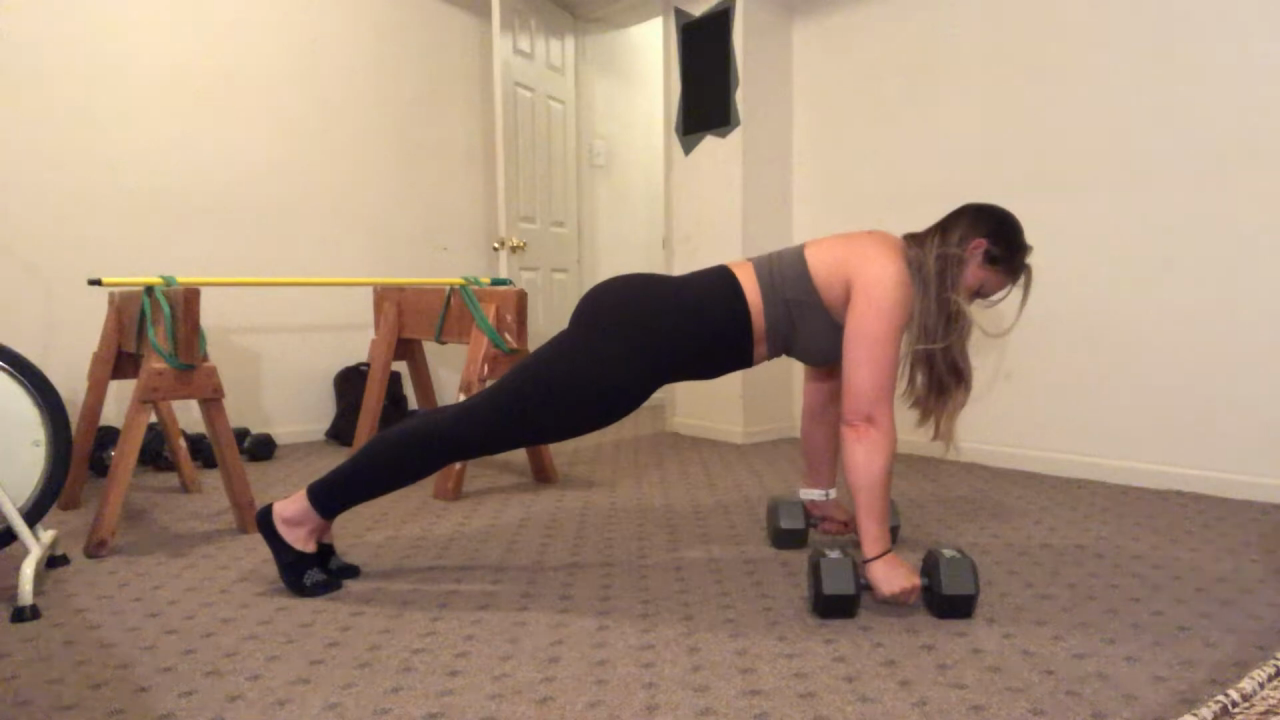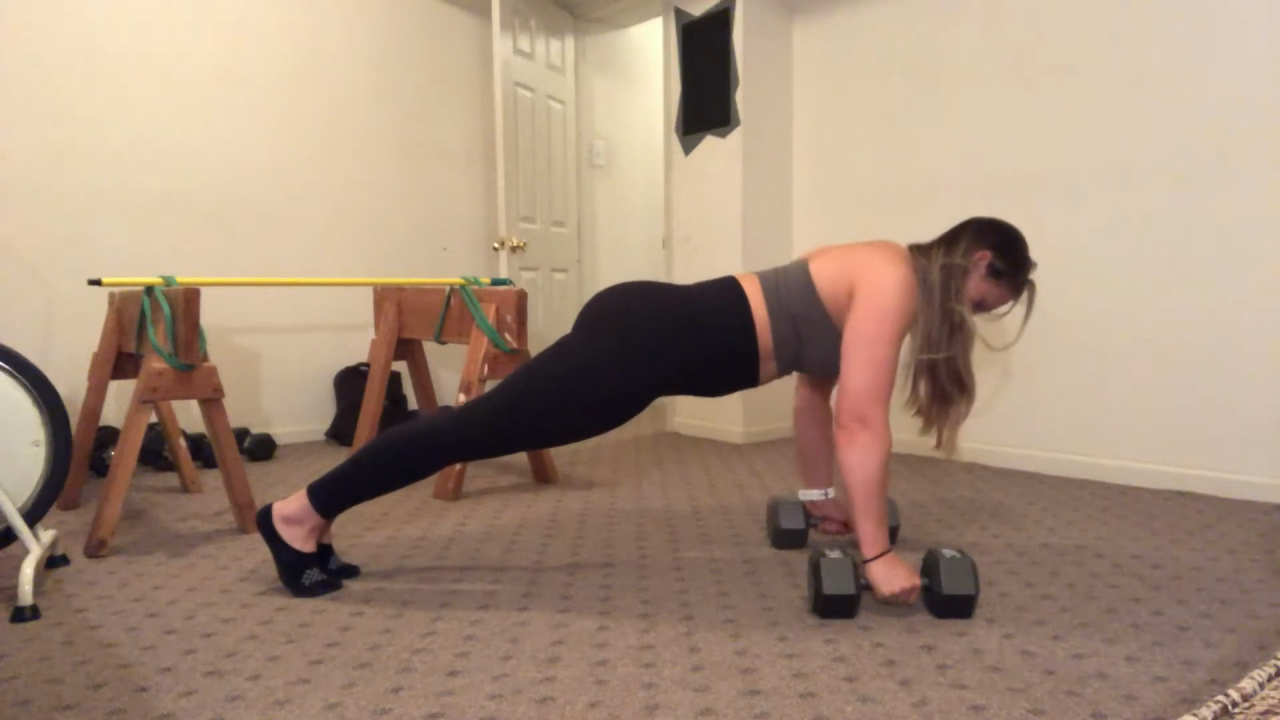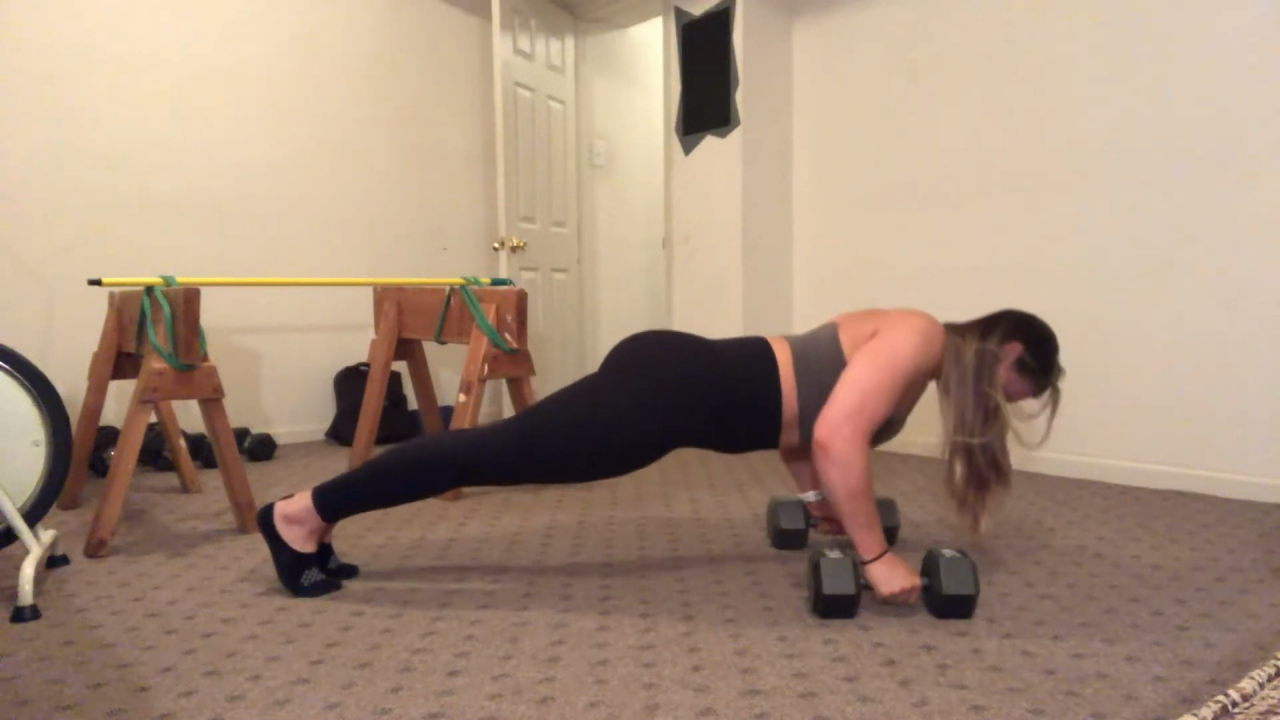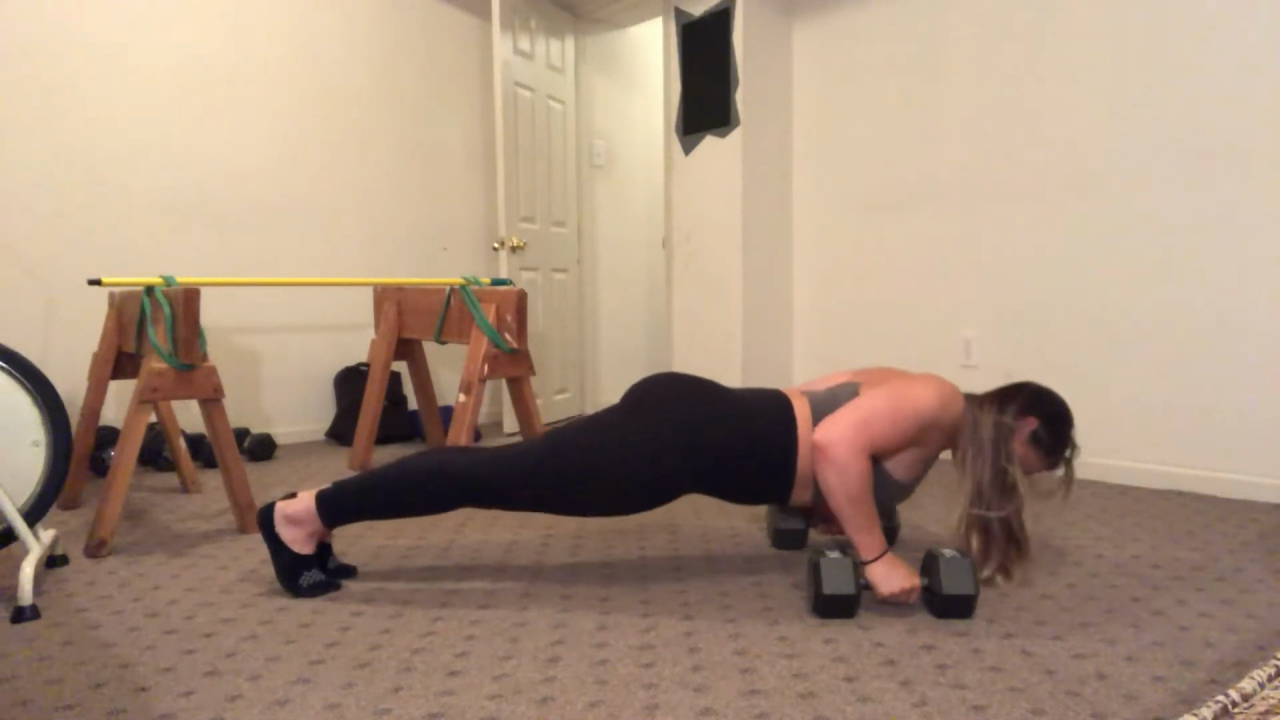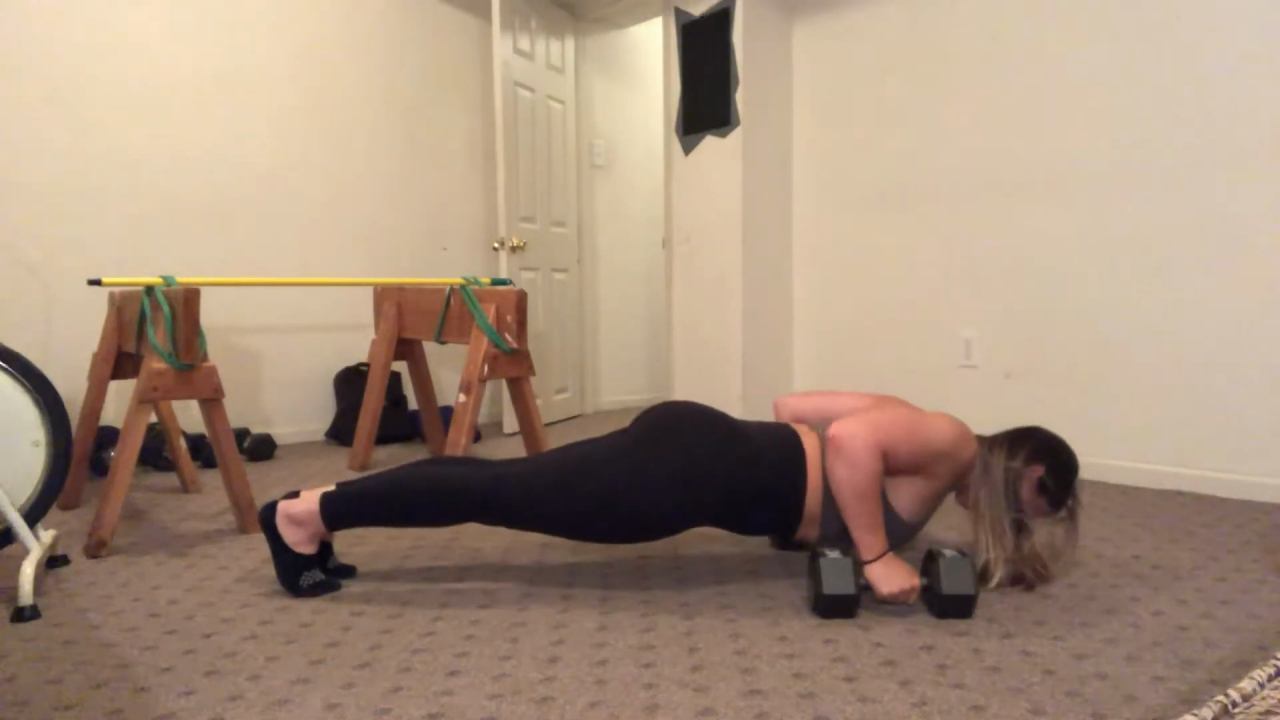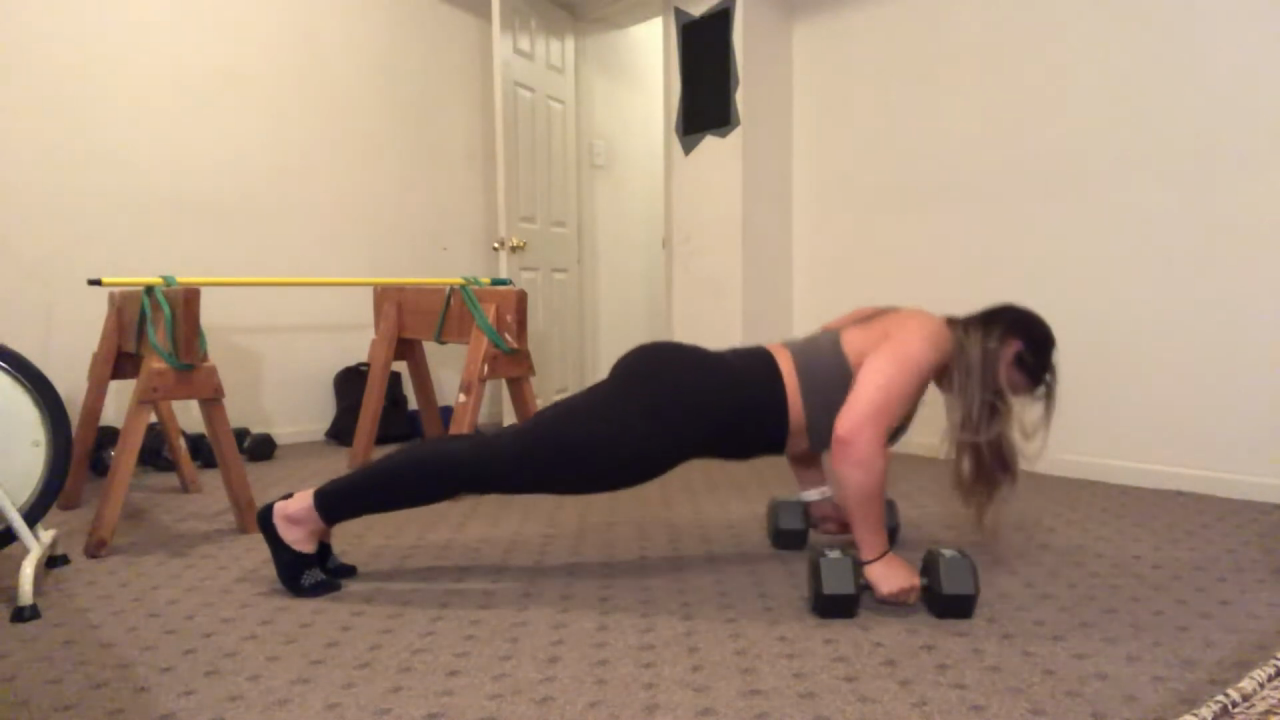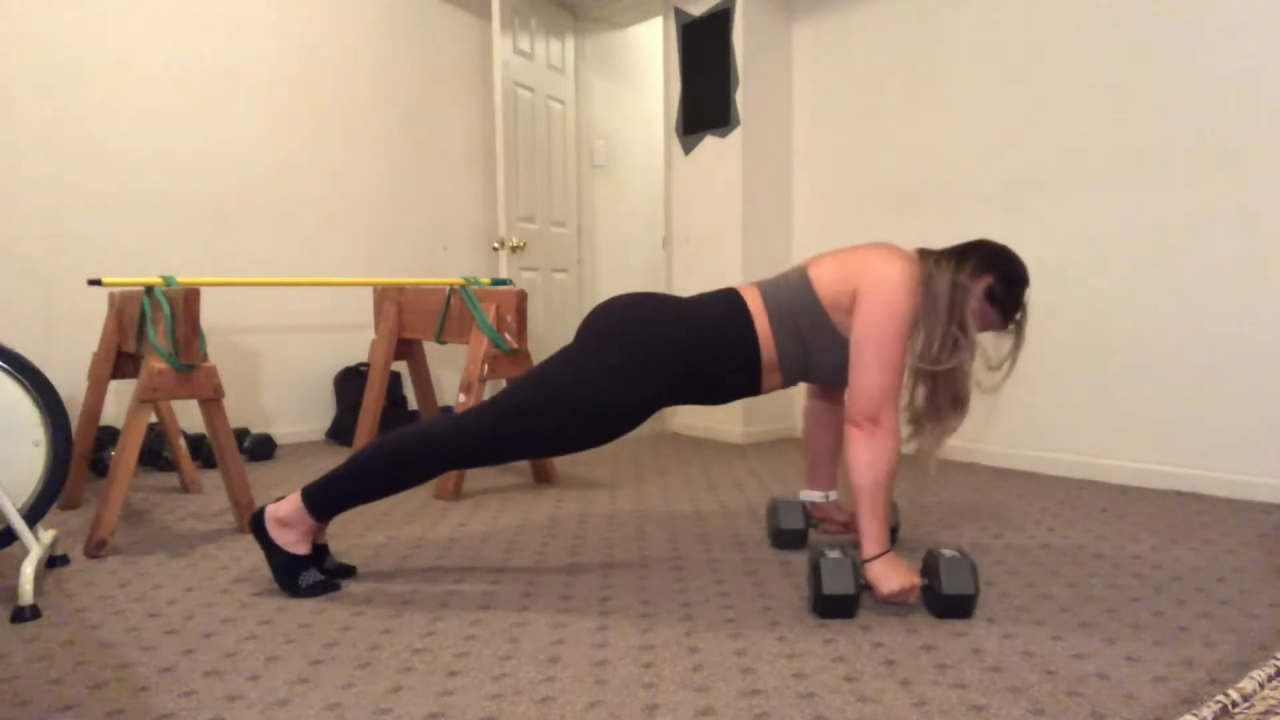
dt=0.7s
person 1, frame 1
left shoulder: (876, 268)
right shoulder: (891, 274)
left elbow: (824, 385)
right elbow: (865, 419)
left wrist: (820, 497)
right wrist: (878, 555)
left hip: (655, 325)
right hip: (644, 332)
left knee: (484, 425)
right knee: (480, 426)
left ankle: (315, 514)
right ankle: (299, 515)
person 1, frame 2
left shoulder: (881, 277)
right shoulder: (895, 279)
left elbow: (816, 391)
right elbow: (860, 421)
left wrist: (818, 495)
right wrist: (878, 554)
left hip: (660, 333)
right hip: (648, 342)
left knee: (484, 429)
right knee: (479, 429)
left ankle: (316, 516)
right ankle: (300, 512)
person 1, frame 3
left shoulder: (902, 342)
right shoulder: (922, 339)
left elbow: (803, 424)
right elbow: (836, 437)
left wrist: (823, 503)
right wrist: (876, 557)
left hip: (680, 381)
right hip: (671, 390)
left knee: (498, 453)
right knee: (493, 455)
left ankle: (316, 515)
right ankle: (302, 512)
person 1, frame 4
left shoulder: (911, 395)
right shoulder: (941, 404)
right elbow: (836, 445)
left wrist: (829, 510)
right wrist: (876, 557)
left hip: (695, 421)
right hip: (688, 438)
left knee: (502, 470)
right knee: (498, 477)
left ankle: (320, 510)
right ankle: (303, 514)
person 1, frame 5
left shoulder: (920, 431)
right shoulder: (954, 444)
left elbow: (791, 404)
right elbow: (849, 440)
left wrist: (819, 511)
right wrist: (877, 557)
left hip: (698, 447)
right hip: (694, 473)
left knee: (505, 484)
right knee: (500, 494)
left ankle: (322, 502)
right ankle: (306, 513)
person 1, frame 6
left shoulder: (897, 329)
right shoulder: (930, 338)
right elbow: (855, 434)
left wrist: (817, 498)
right wrist: (876, 555)
left hip: (682, 387)
right hip: (680, 406)
left knee: (498, 455)
right knee: (495, 464)
left ankle: (317, 505)
right ankle: (302, 512)
person 1, frame 7
left shoulder: (880, 281)
right shoulder: (898, 279)
left elbow: (829, 392)
right elbow: (870, 421)
left wrist: (819, 499)
right wrist: (876, 553)
left hip: (662, 346)
right hip: (651, 351)
left knee: (483, 435)
right knee: (478, 437)
left ankle: (309, 517)
right ankle: (292, 516)
